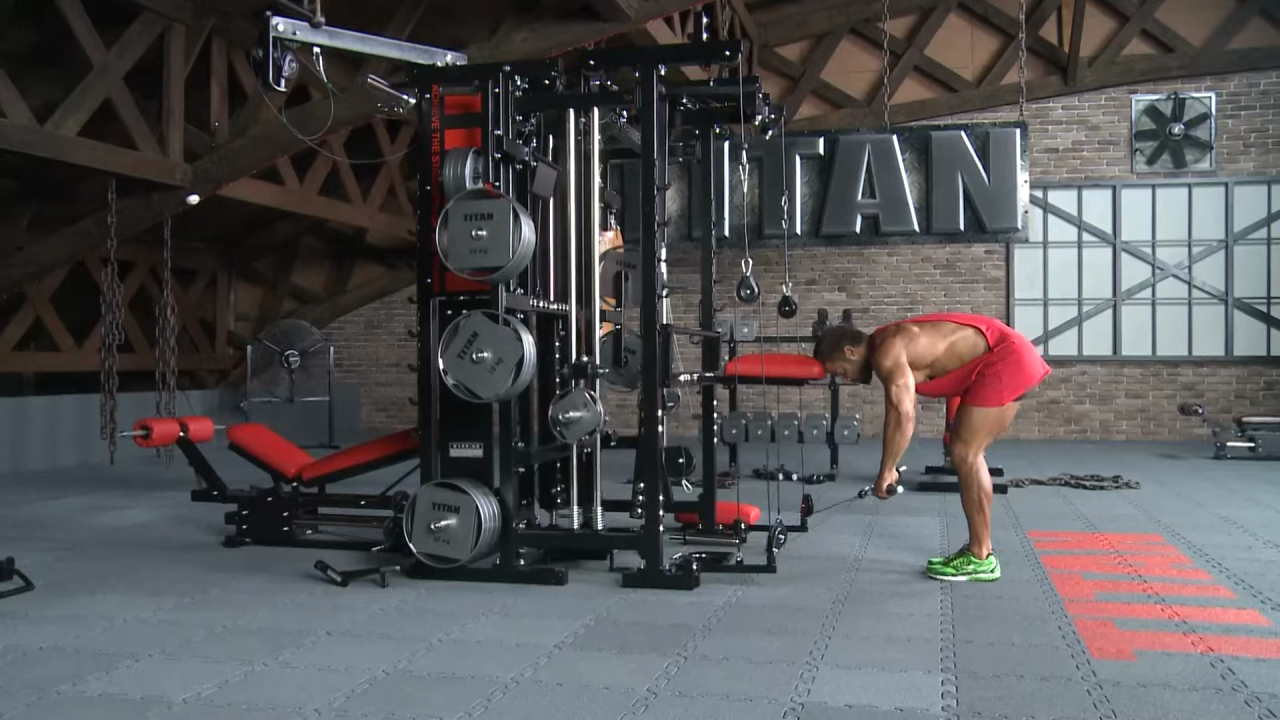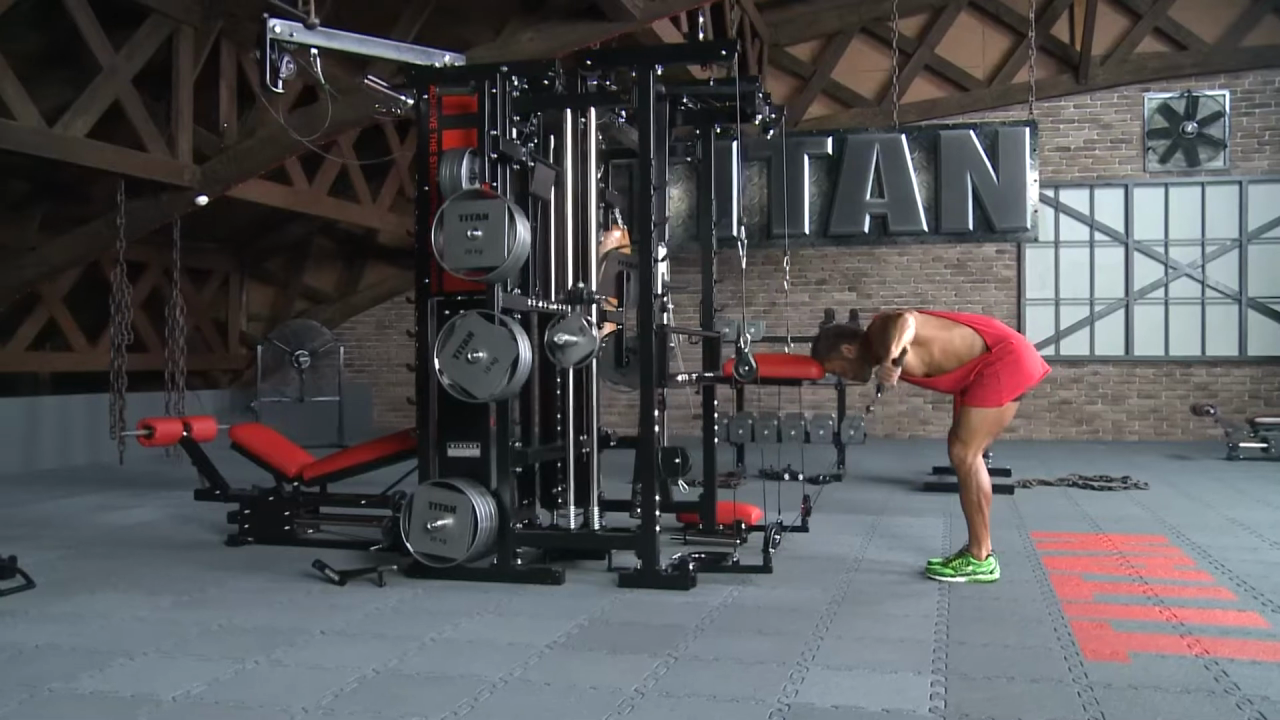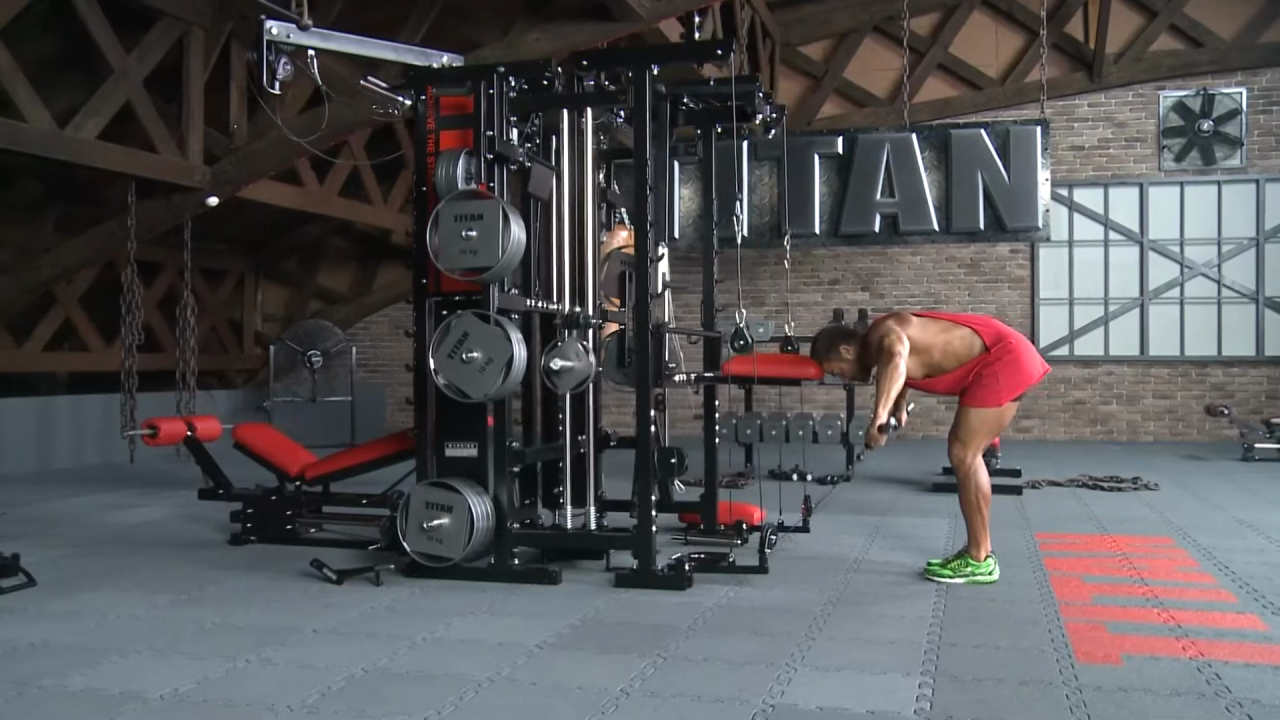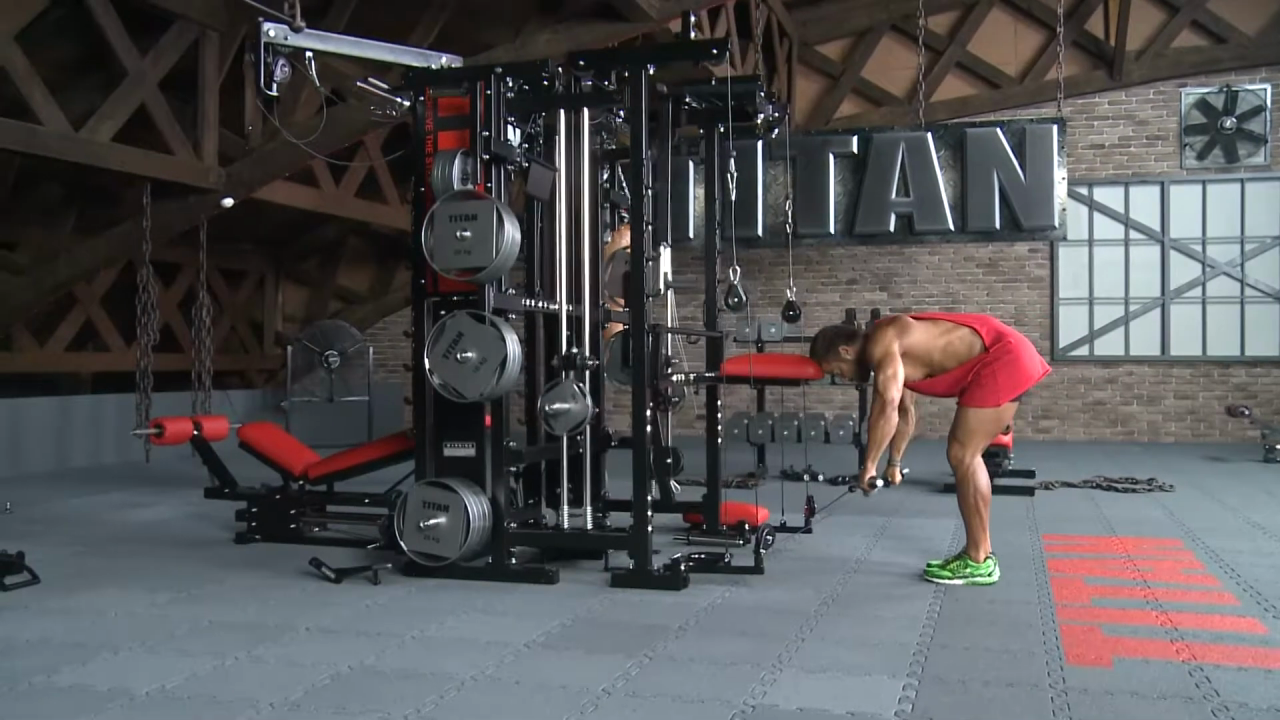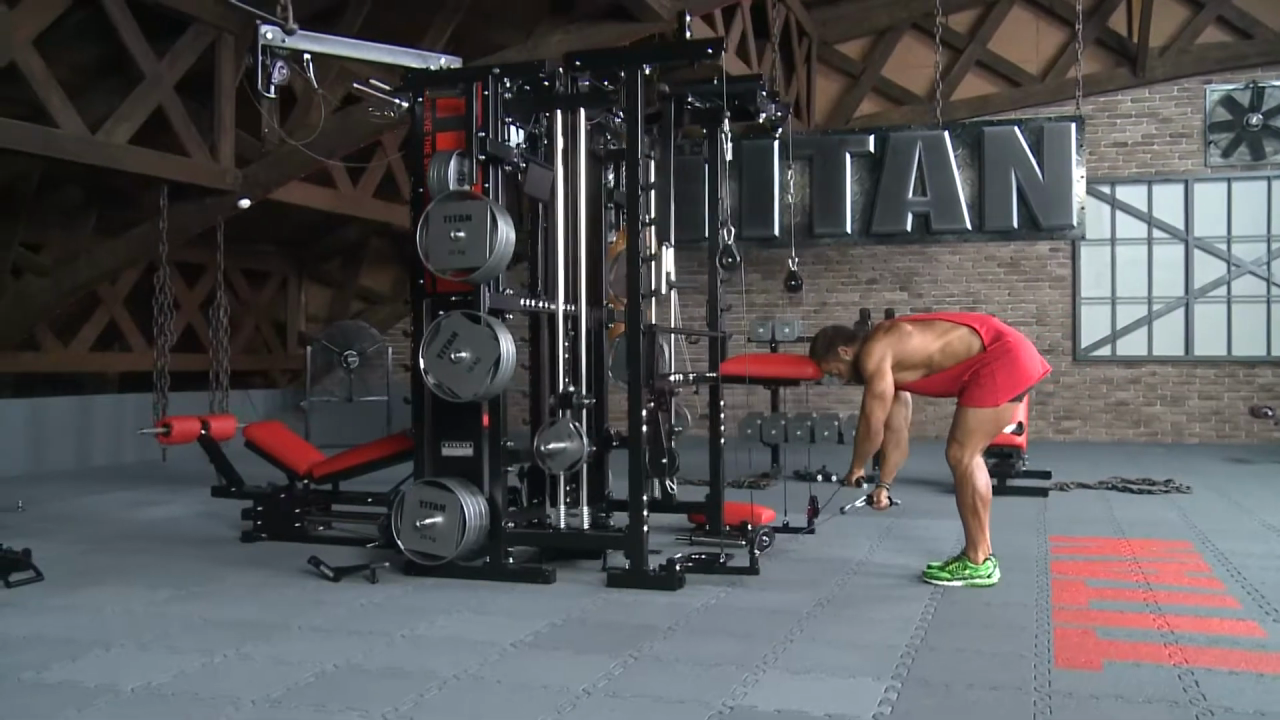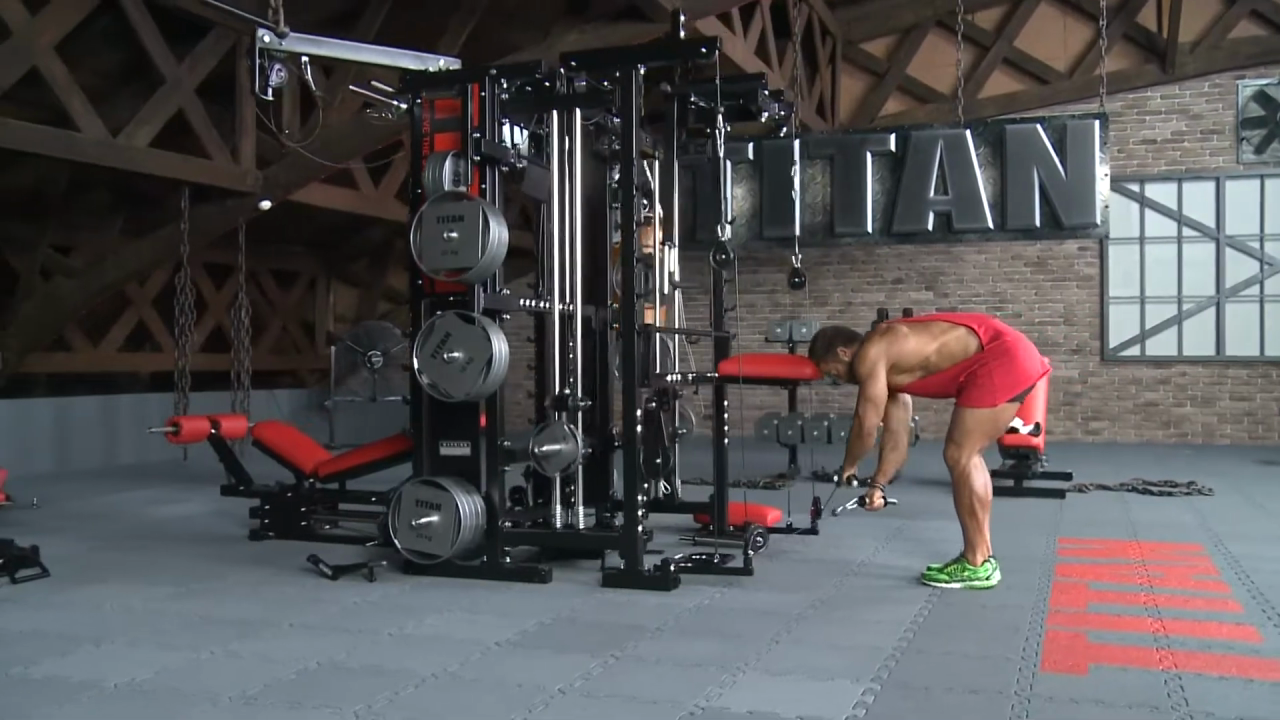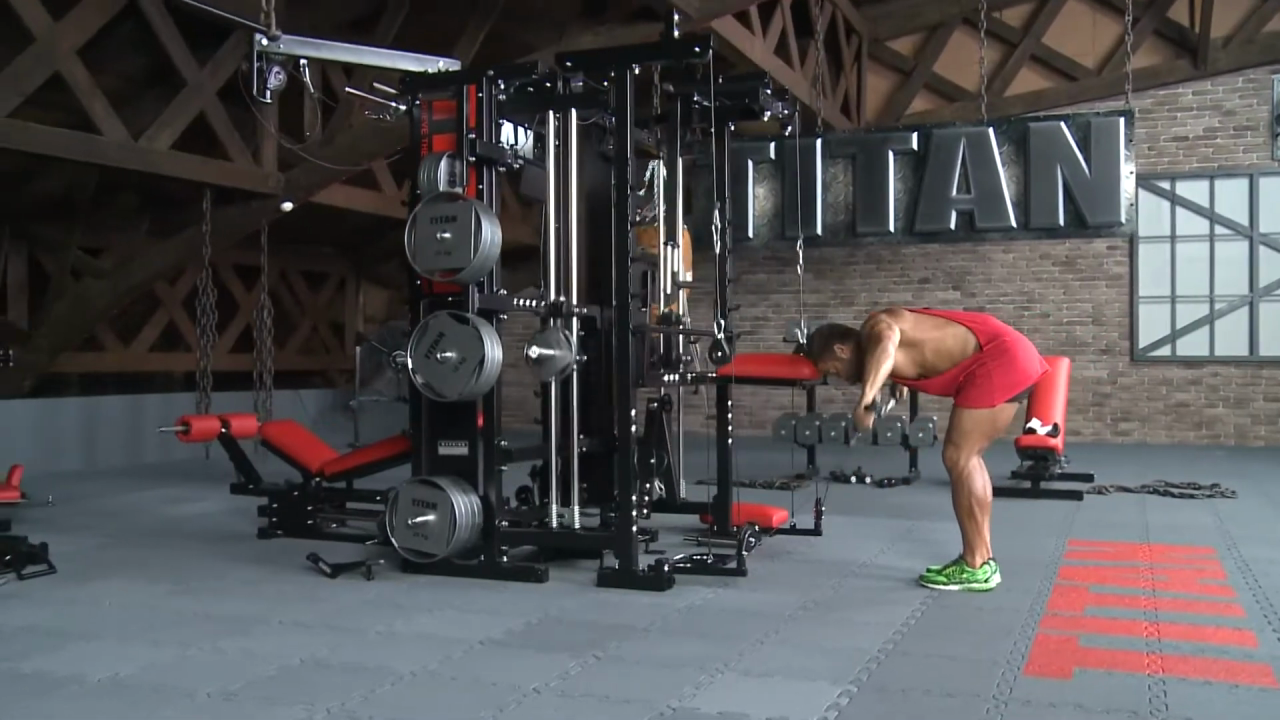
dt=0.5s
person 1, frame 1
left shoulder: (885, 351)
right shoulder: (890, 346)
left elbow: (902, 414)
right elbow: (903, 407)
left wrist: (886, 472)
right wrist: (893, 464)
left hip: (1006, 361)
right hip: (1005, 358)
left knee: (965, 455)
right knee: (966, 453)
left ankle: (981, 559)
right ankle: (980, 550)
person 1, frame 2
left shoulder: (880, 332)
right shoulder: (882, 339)
left elbow: (904, 321)
left wrist: (890, 358)
left hip: (1003, 360)
right hip: (1005, 357)
left knee: (964, 455)
right knee: (965, 453)
left ankle: (980, 560)
right ankle: (979, 550)
person 1, frame 3
left shoulder: (879, 336)
right shoulder: (881, 341)
left elbow: (896, 358)
right elbow: (905, 370)
left wrist: (878, 418)
right wrist: (899, 410)
left hip: (1003, 360)
right hip: (1005, 356)
left knee: (963, 456)
right knee: (966, 454)
left ankle: (979, 561)
right ankle: (980, 552)
person 1, frame 4
left shoulder: (879, 345)
right shoulder: (890, 350)
left elbow: (886, 405)
right elbow: (903, 409)
left wrist: (870, 465)
right wrist: (894, 462)
left hip: (1001, 360)
right hip: (1006, 355)
left knee: (962, 456)
right knee: (966, 455)
left ankle: (979, 562)
right ankle: (979, 553)
person 1, frame 5
left shoulder: (874, 352)
right shoulder: (889, 362)
left elbow: (873, 423)
right elbow: (895, 431)
left wrist: (856, 469)
right wrist: (884, 485)
left hip: (1002, 359)
right hip: (1007, 355)
left knee: (961, 456)
right knee: (967, 455)
left ankle: (979, 564)
right ankle: (981, 555)
person 1, frame 6
left shoulder: (871, 354)
right shoulder: (887, 365)
left elbow: (866, 424)
right elbow: (896, 434)
left wrist: (848, 467)
right wrist: (878, 485)
left hip: (1001, 360)
right hip: (1009, 355)
left knee: (959, 457)
right knee: (967, 456)
left ankle: (977, 566)
right ankle: (981, 557)
person 1, frame 7
left shoulder: (871, 334)
right shoulder: (884, 329)
left elbow: (886, 337)
left wrist: (866, 398)
right wrist: (899, 383)
left hip: (999, 359)
right hip: (1009, 354)
left knee: (958, 458)
right knee: (967, 457)
left ankle: (976, 568)
right ankle: (983, 561)
